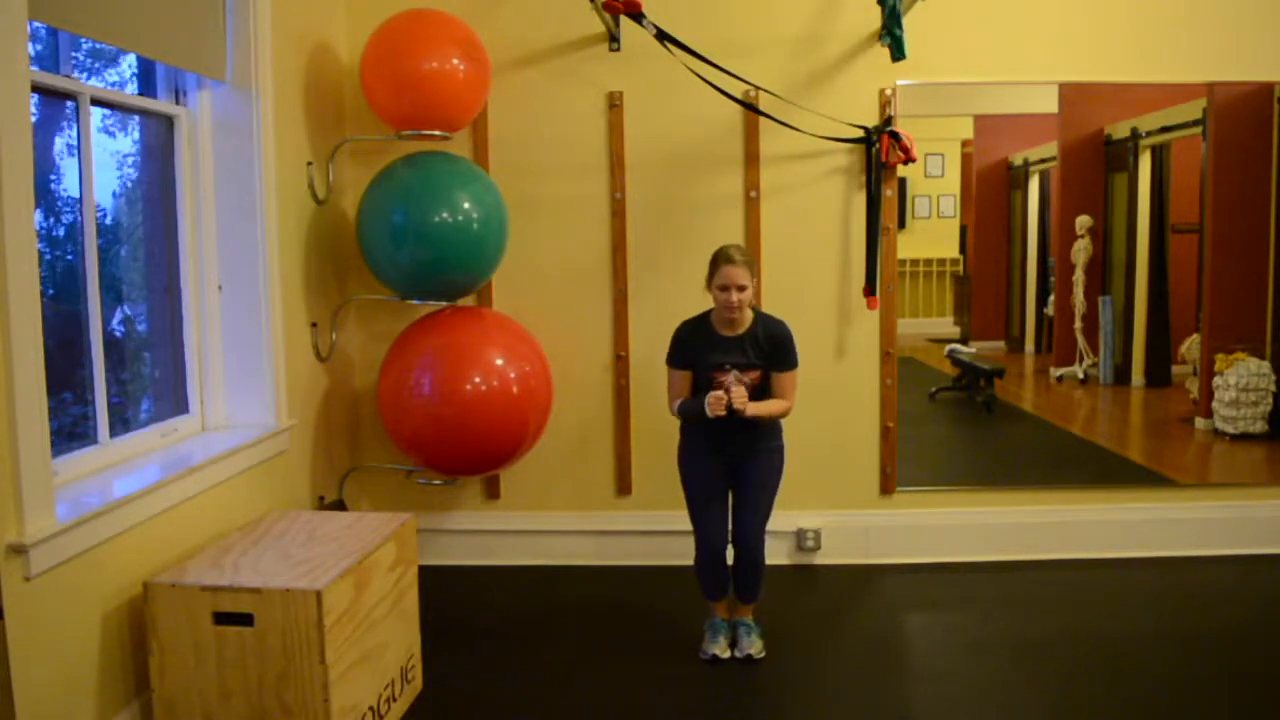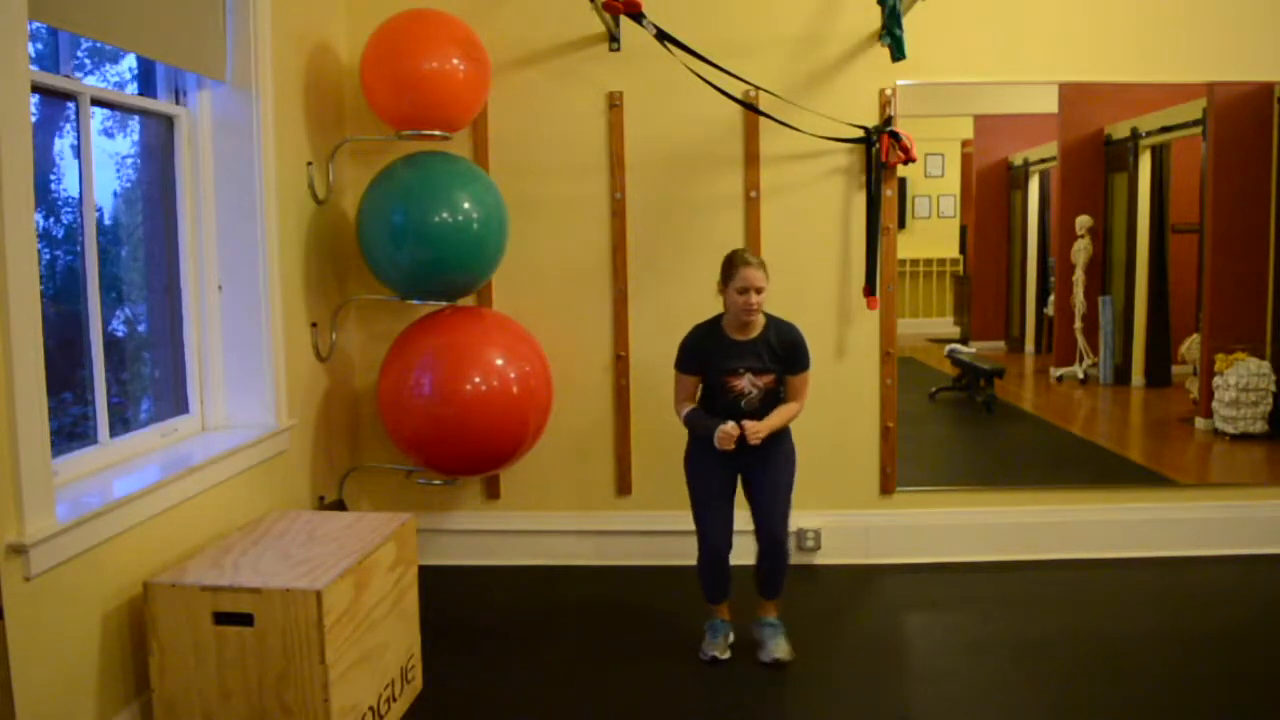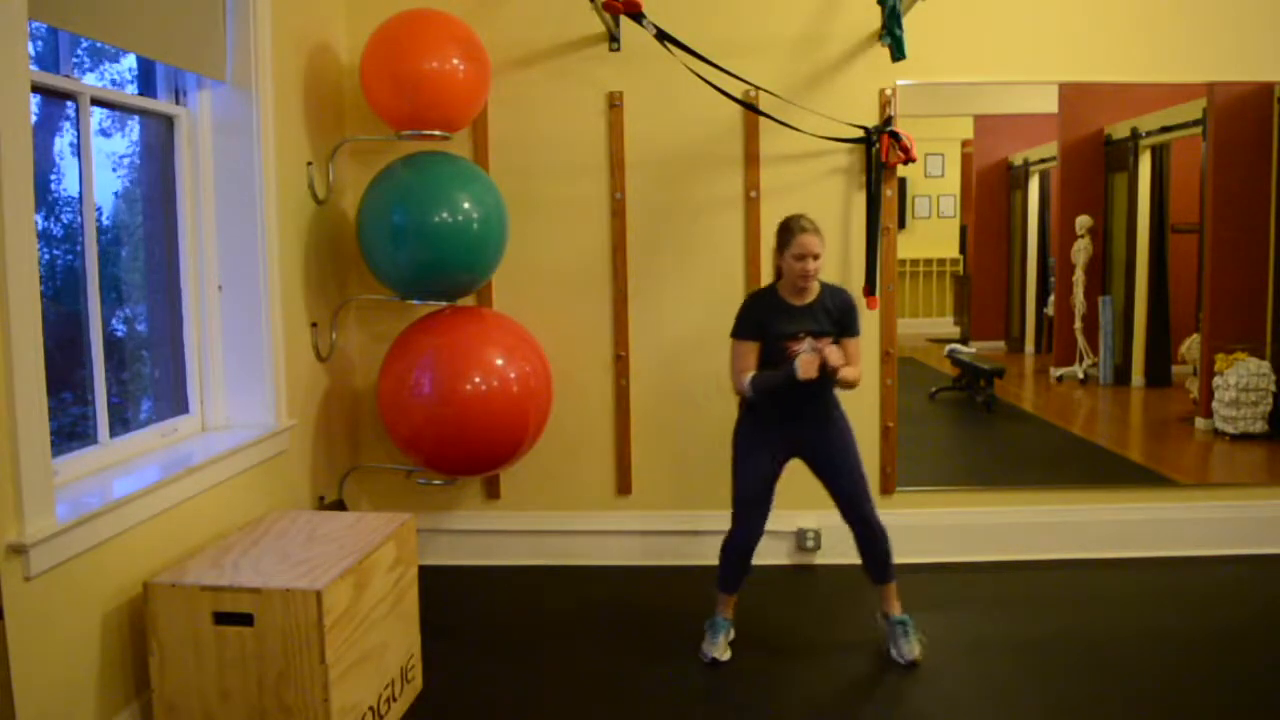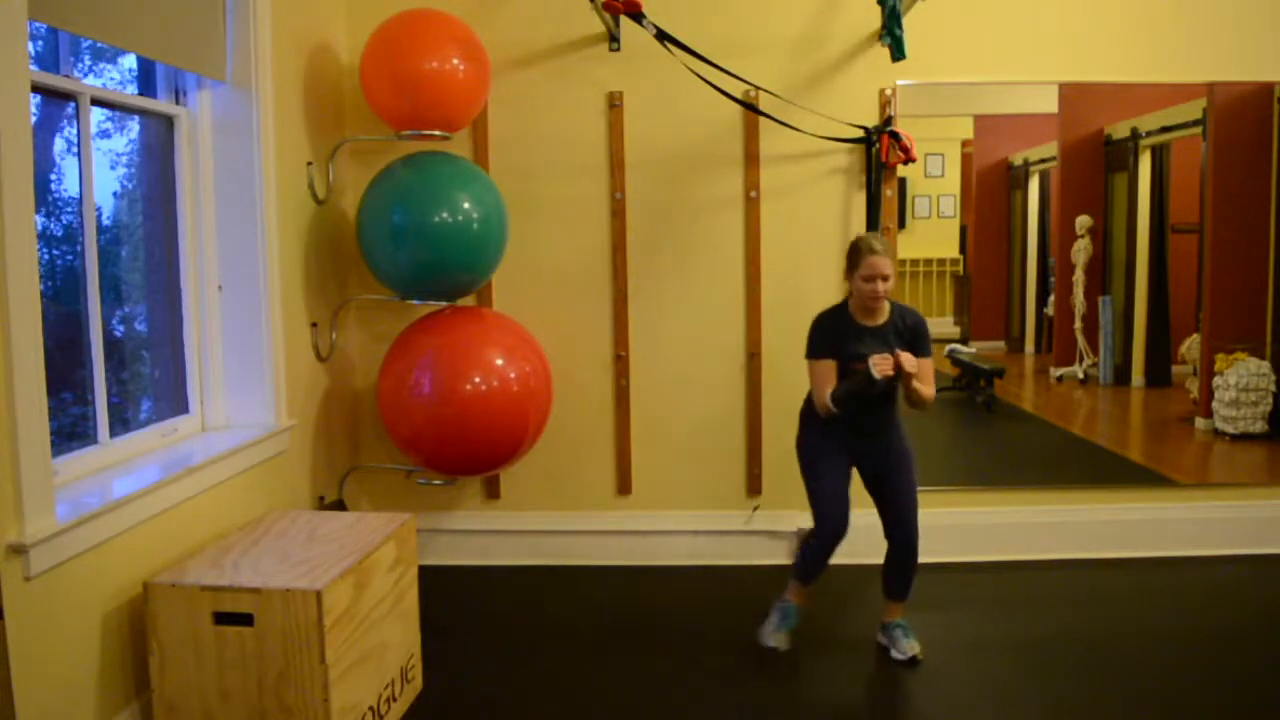
dt=0.3s
person 1, frame 1
left shoulder: (775, 333)
right shoulder: (689, 335)
left elbow: (785, 402)
right elbow: (676, 403)
left wrist: (749, 407)
right wrist: (702, 407)
left hip: (760, 448)
right hip: (703, 449)
left knee: (749, 539)
right knee: (710, 540)
left ankle: (745, 619)
right ankle: (718, 619)
person 1, frame 2
left shoulder: (786, 338)
right shoulder: (699, 341)
left elbow: (795, 401)
right elbow: (684, 405)
left wrist: (766, 427)
right wrist: (713, 429)
left hip: (770, 446)
right hip: (710, 450)
left knee: (773, 536)
right knee: (715, 543)
left ankle: (768, 620)
right ankle: (719, 621)
person 1, frame 3
left shoulder: (840, 302)
right shoulder: (757, 307)
left elbow: (854, 374)
right elbow: (744, 383)
left wrist: (838, 367)
right wrist: (791, 372)
left hip: (822, 420)
right hip: (762, 427)
left knee: (863, 515)
right knee: (746, 527)
left ankle: (894, 616)
right ankle: (721, 620)
person 1, frame 4
left shoulder: (911, 324)
right shoulder: (828, 326)
left elbow: (926, 397)
right elbow: (824, 402)
left wrist: (912, 380)
right wrist: (865, 377)
left hip: (882, 433)
right hip: (827, 437)
left knee: (905, 534)
right knee: (832, 526)
left ankle: (894, 622)
right ankle: (789, 603)
